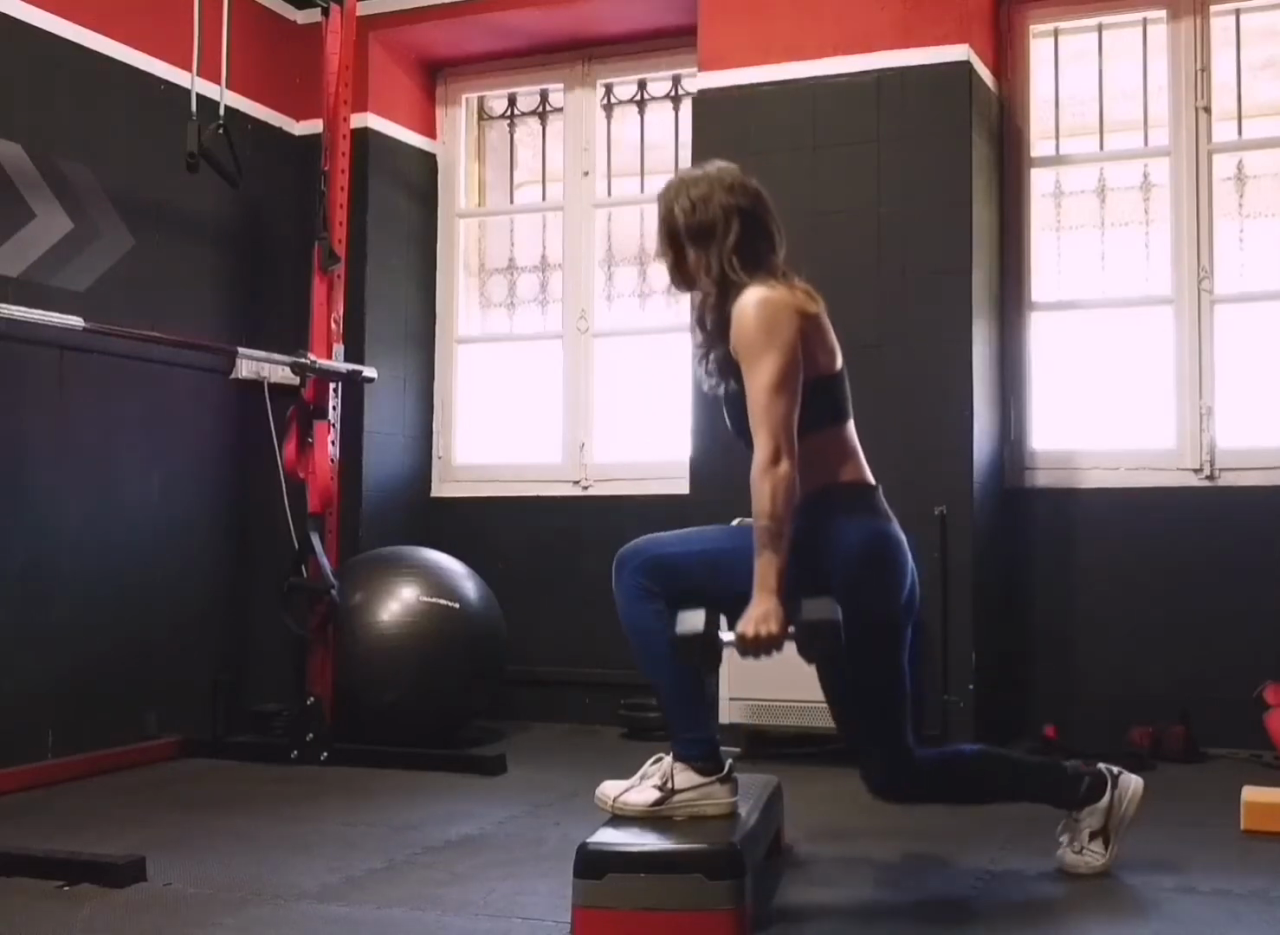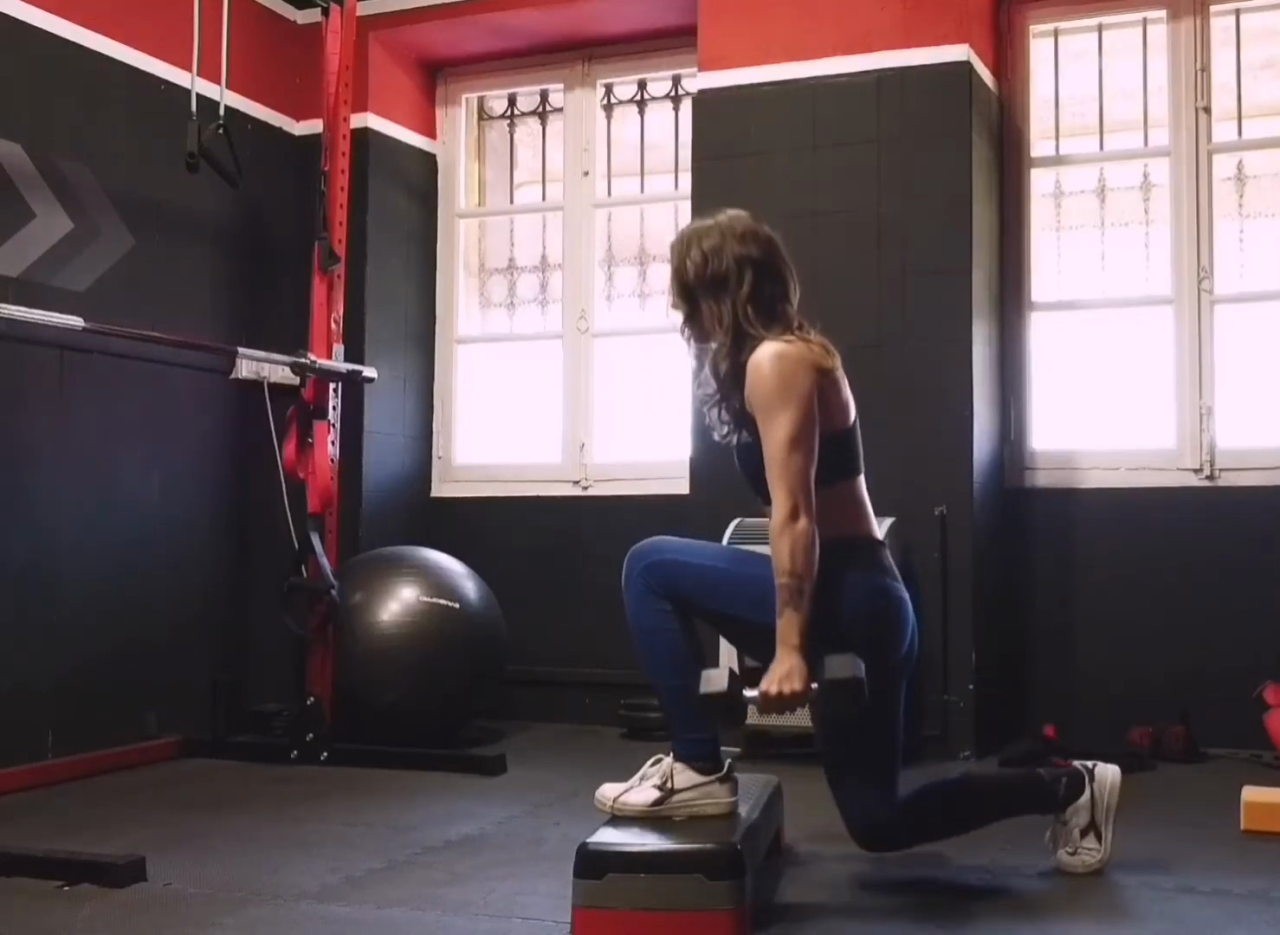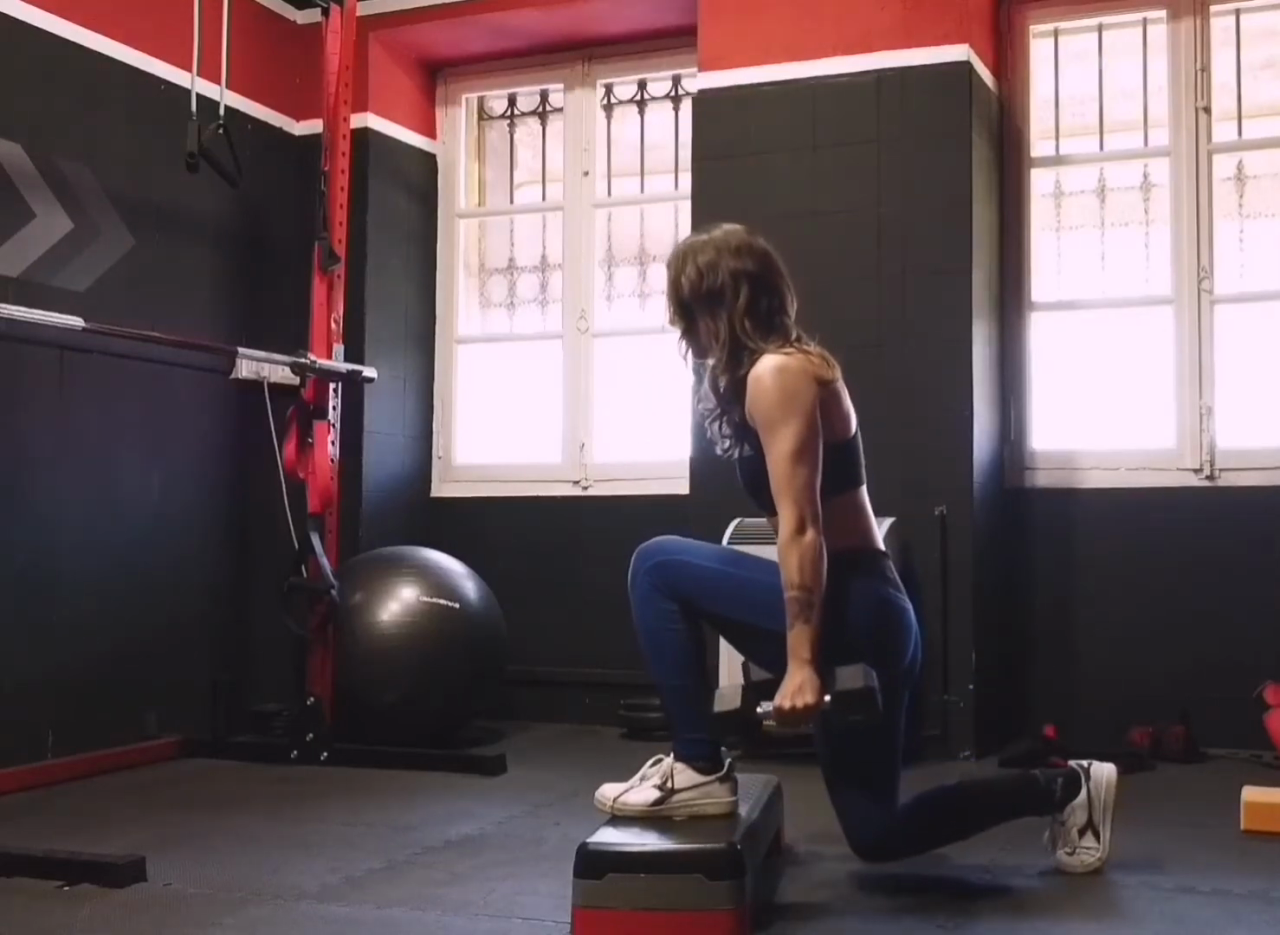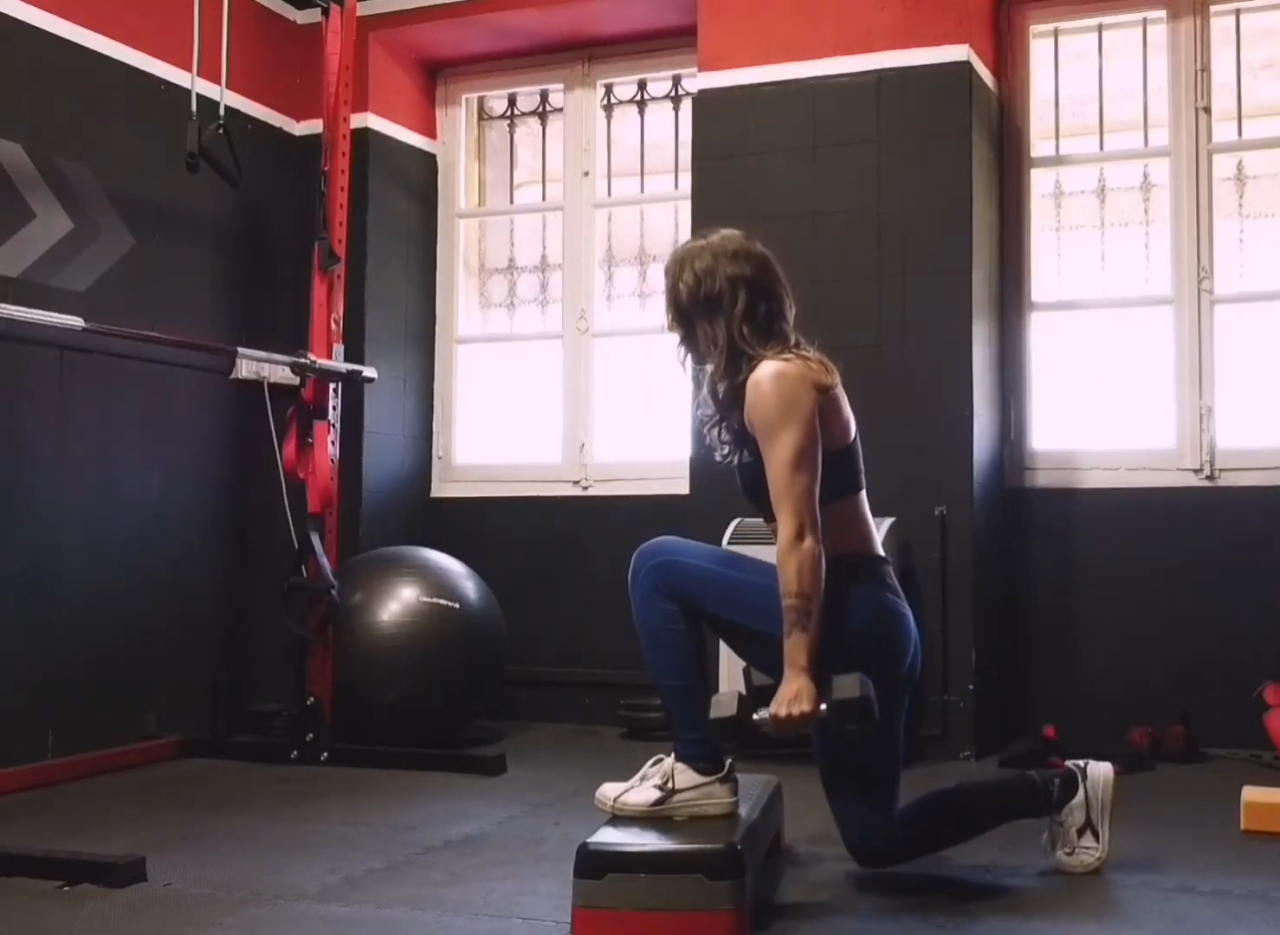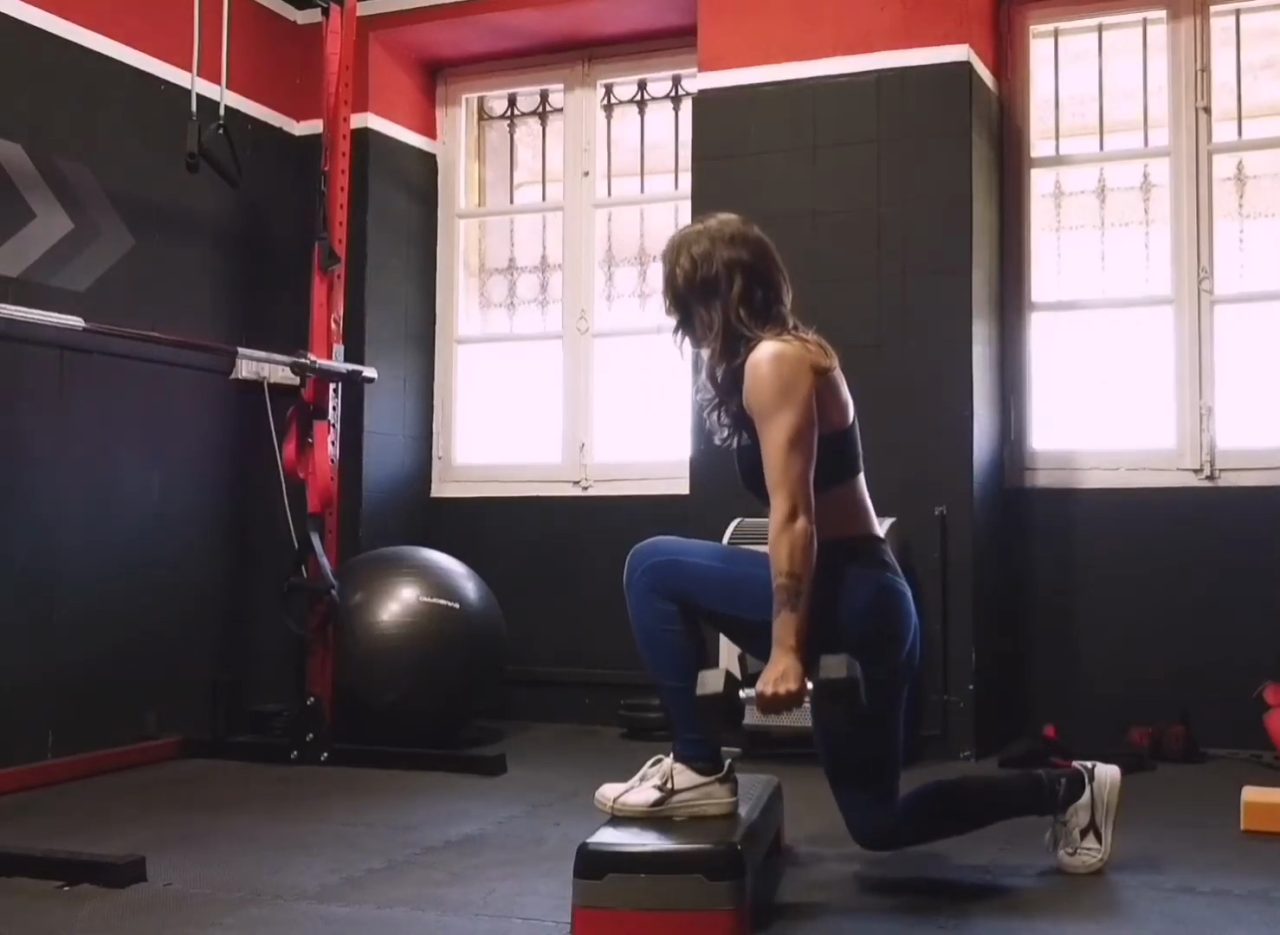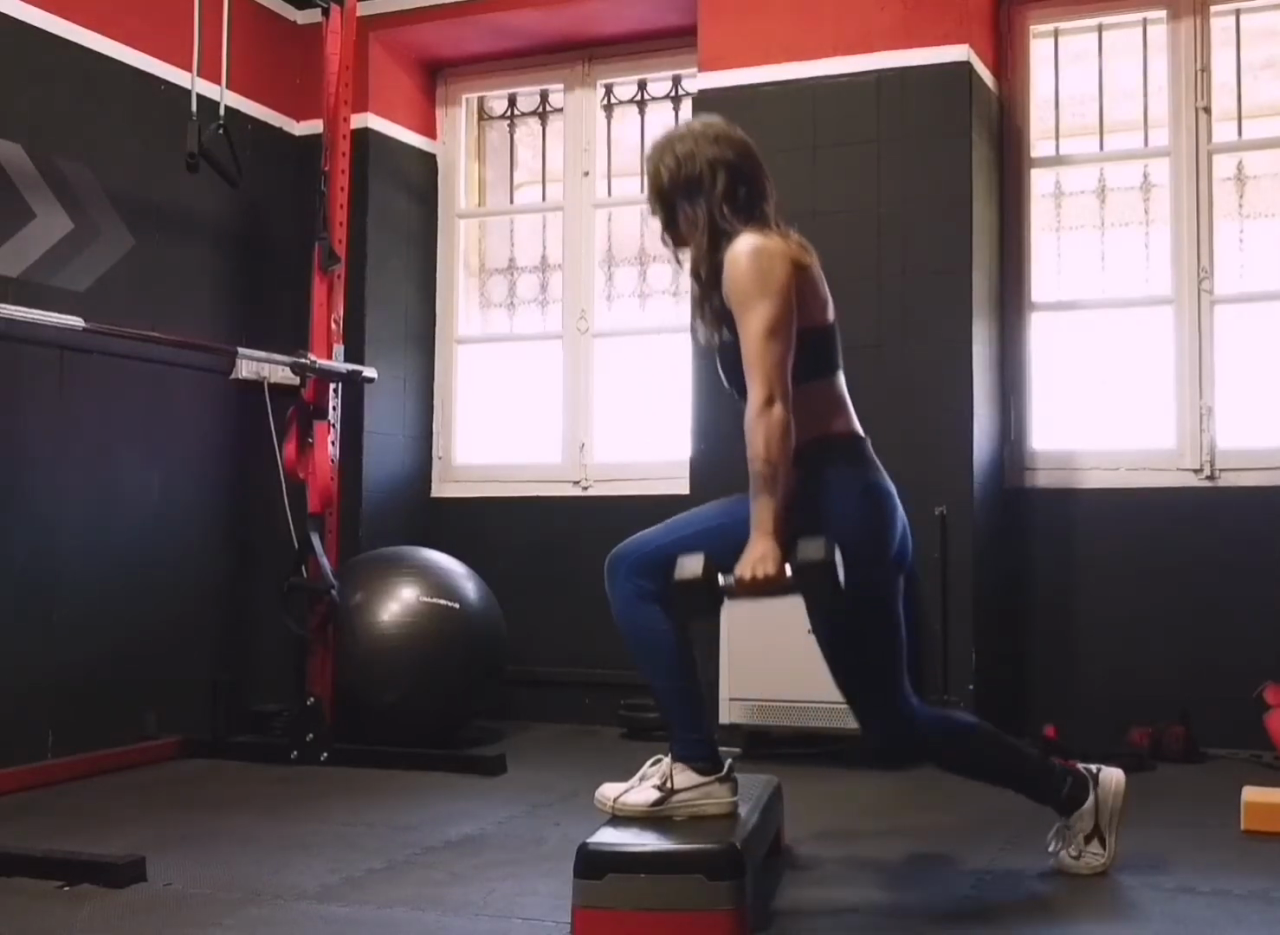
dt=0.3s
person 1, frame 1
left shoulder: (759, 305)
right shoulder: (775, 300)
left elbow: (776, 462)
left wrist: (765, 591)
right wrist: (774, 580)
left hip: (841, 546)
right hip: (856, 543)
left knee: (642, 573)
right knee: (894, 770)
left ankle: (697, 772)
right ankle: (1089, 789)
person 1, frame 2
left shoulder: (775, 360)
right shoulder: (791, 353)
left elbow: (795, 517)
left wrist: (789, 648)
left hip: (846, 598)
right hip: (859, 595)
left knee: (652, 569)
right knee: (878, 821)
left ankle: (697, 772)
right ankle: (1070, 788)
person 1, frame 3
left shoulder: (776, 373)
right shoulder: (790, 364)
left elbow: (801, 529)
left wrist: (801, 663)
left hip: (850, 611)
right hip: (861, 606)
left knee: (659, 568)
right knee: (880, 833)
left ankle: (697, 771)
right ankle: (1066, 788)
person 1, frame 4
left shoulder: (774, 379)
right shoulder: (786, 371)
left elbow: (800, 536)
left wrist: (797, 670)
left hip: (850, 616)
right hip: (859, 610)
left knee: (658, 568)
right knee: (876, 839)
left ankle: (697, 772)
right ankle: (1065, 789)
person 1, frame 5
left shoulder: (773, 361)
right shoulder: (787, 353)
left elbow: (793, 519)
left wrist: (784, 651)
right wrist: (791, 637)
left hip: (849, 599)
right hip: (859, 595)
left knee: (655, 569)
right knee: (880, 822)
left ankle: (697, 771)
right ankle: (1070, 787)
person 1, frame 6
left shoulder: (751, 253)
right shoulder: (768, 250)
left elbow: (770, 407)
left wrist: (764, 534)
right wrist: (767, 519)
left hip: (828, 498)
right hip: (854, 497)
left knee: (635, 573)
right knee: (890, 711)
left ankle: (699, 775)
right ankle: (1074, 793)
